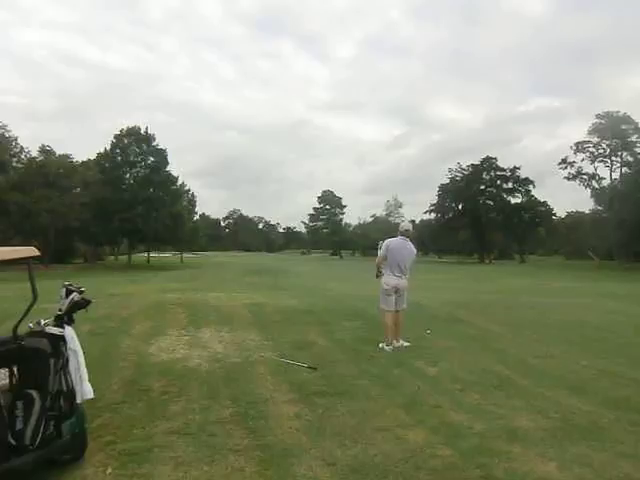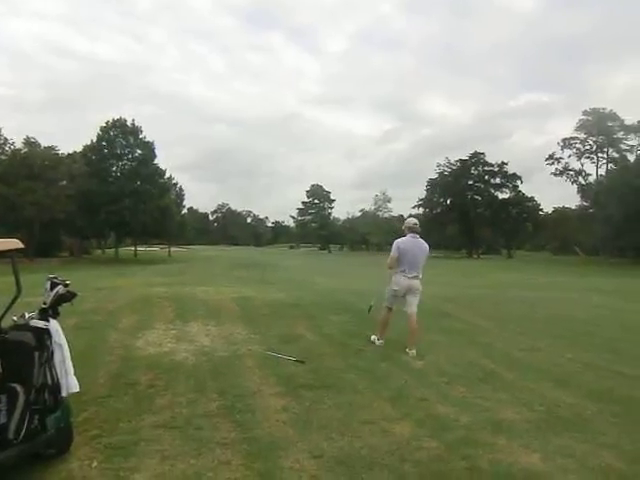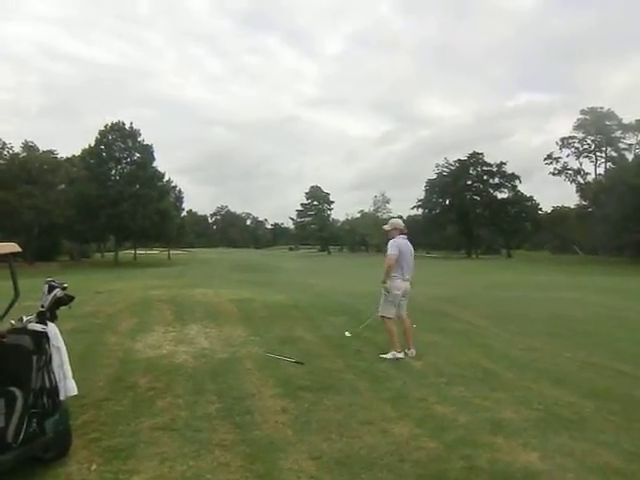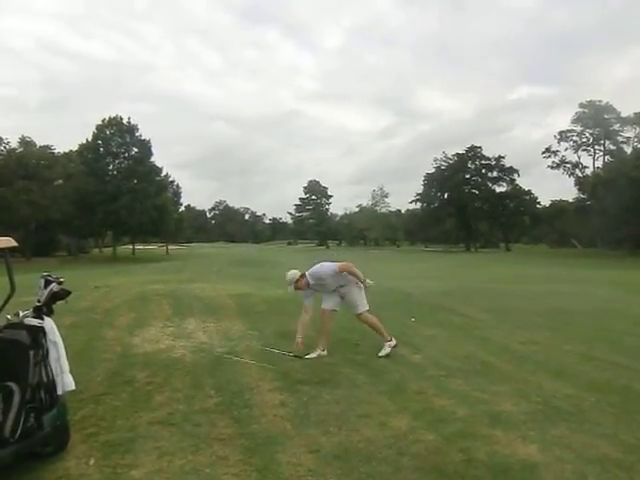
dt=1s
person 1, frame 1
left shoulder: (389, 242)
right shoulder: (413, 249)
left elbow: (378, 262)
left wrist: (378, 271)
left hip: (388, 280)
right hip: (402, 281)
left knee: (388, 312)
right knee: (399, 311)
left ankle: (388, 343)
right ankle: (397, 340)
person 1, frame 2
left shoulder: (399, 242)
right shoulder: (425, 246)
left elbow: (390, 265)
left hip: (399, 280)
right hip: (415, 282)
left knee: (388, 308)
right knee: (412, 314)
left ankle: (379, 338)
right ankle: (412, 348)
person 1, frame 3
left shoulder: (394, 243)
right shoulder: (409, 245)
left elbow: (389, 263)
left wrist: (384, 281)
left hip: (394, 283)
right hip: (405, 284)
left knee: (387, 317)
right knee: (403, 316)
left ankle: (397, 351)
right ankle: (410, 348)
person 1, frame 4
left shoulder: (320, 271)
right shoulder: (307, 288)
left elbow: (347, 265)
right elbow: (306, 313)
left wrist: (363, 280)
right wrist: (299, 337)
left hip: (350, 283)
left knee: (363, 315)
right knee: (324, 313)
left ankle: (388, 340)
right ankle: (321, 348)
